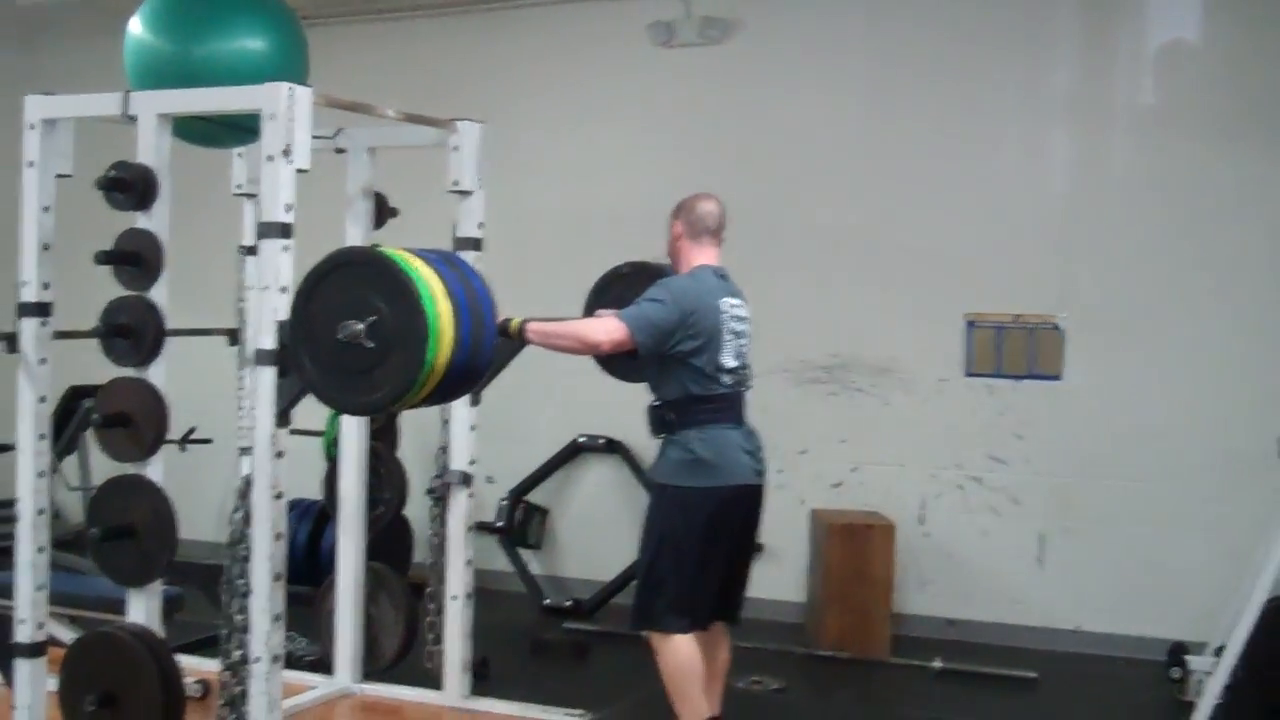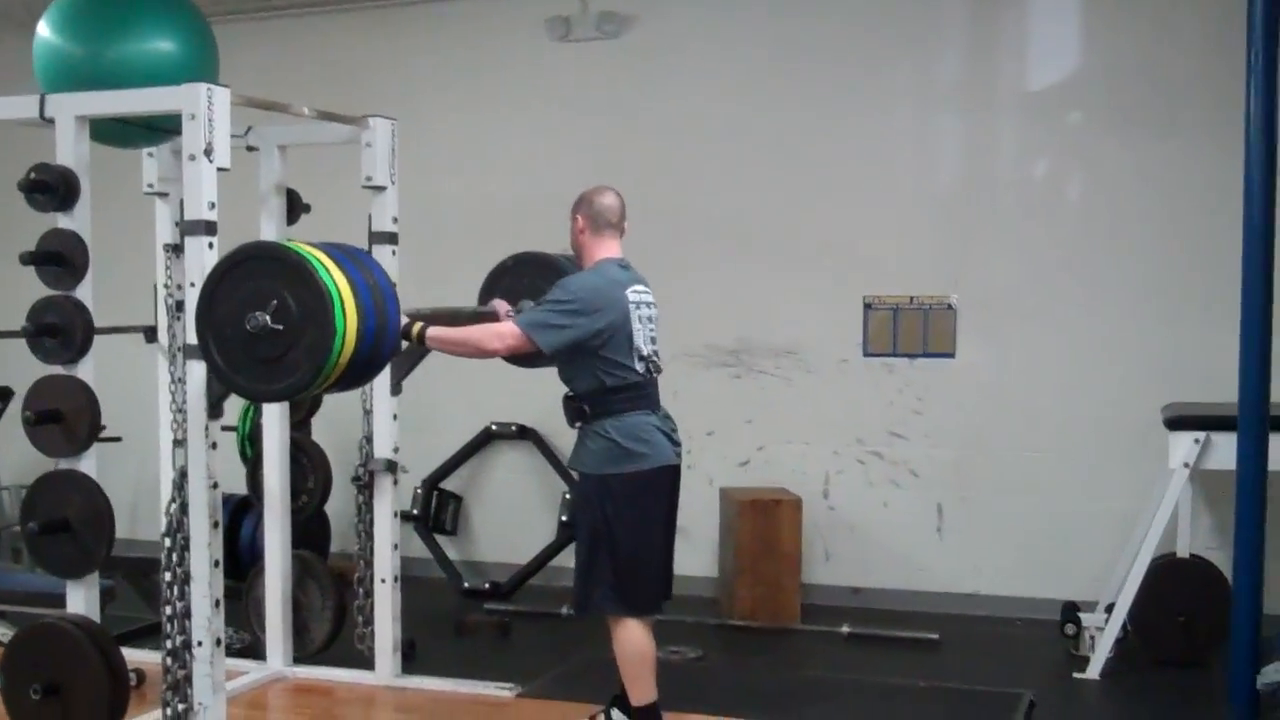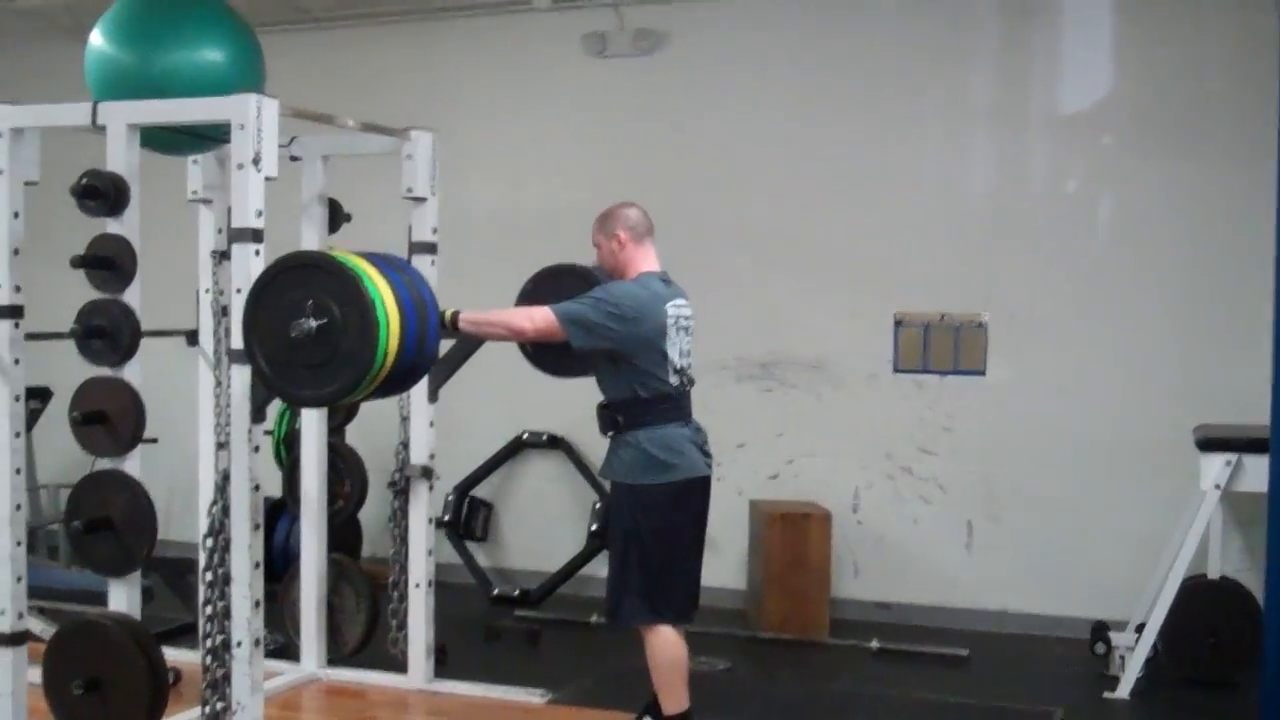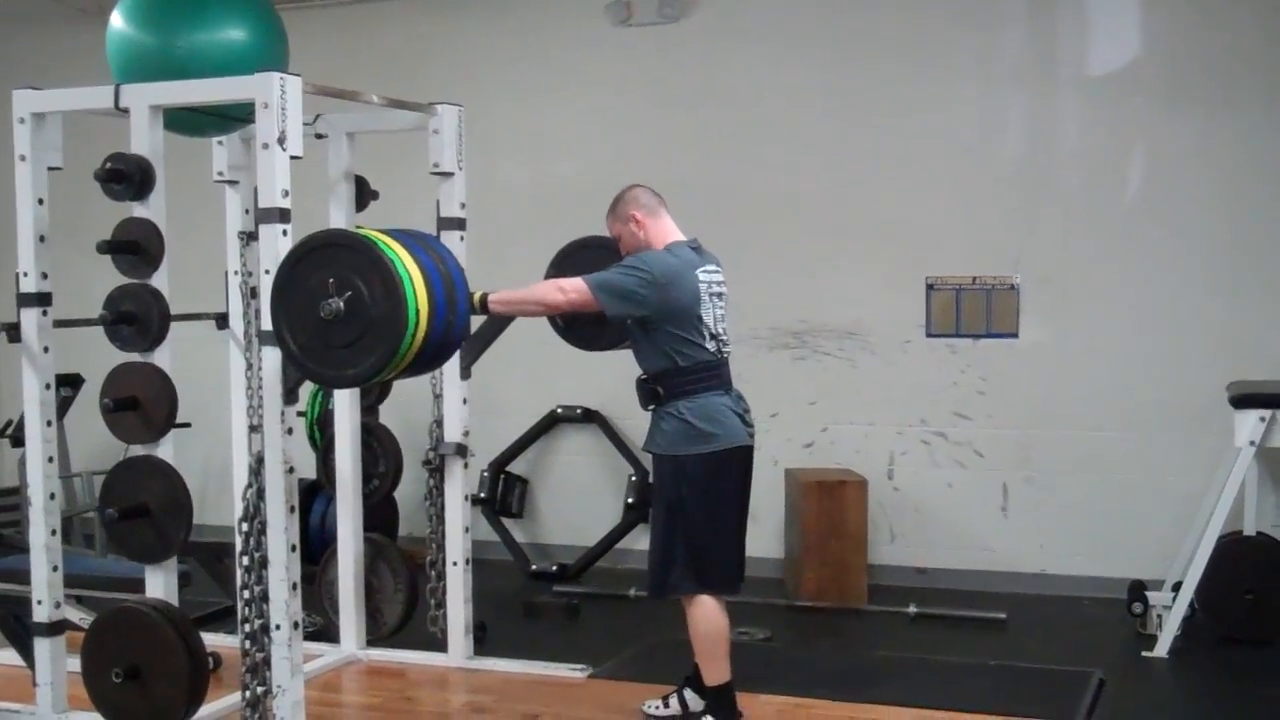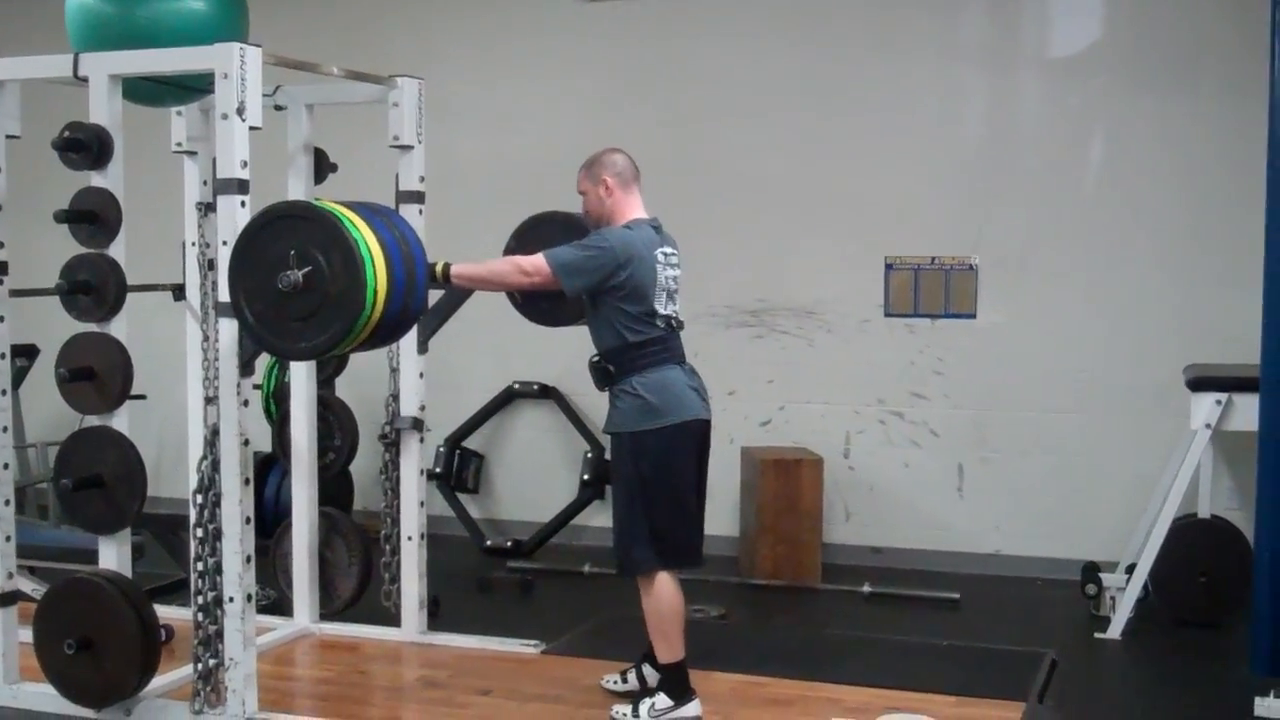
dt=1s
person 1, frame 1
left shoulder: (678, 293)
right shoulder: (730, 296)
left elbow: (603, 337)
left wrist: (516, 327)
right wrist: (624, 321)
left hip: (697, 468)
right hip: (739, 466)
left knee: (666, 618)
right knee: (709, 615)
person 1, frame 2
left shoulder: (586, 290)
right shoulder: (630, 284)
left elbow: (500, 342)
left wrist: (416, 331)
right wrist: (520, 316)
left hip: (619, 456)
right hip: (648, 450)
left knee: (624, 601)
right knee: (632, 597)
person 1, frame 3
left shoulder: (627, 300)
right shoulder: (668, 296)
left elbow: (531, 325)
left wrist: (453, 319)
left hip: (651, 465)
right hip: (677, 461)
left knee: (655, 610)
right knee: (660, 605)
person 1, frame 4
left shoulder: (657, 269)
right shoulder: (699, 262)
left elbow: (564, 294)
left wrist: (483, 301)
left hip: (694, 435)
right hip: (718, 429)
left knee: (697, 581)
right knee: (701, 576)
person 1, frame 5
left shoulder: (615, 246)
right shoulder: (656, 241)
left elbow: (526, 272)
left wrist: (443, 272)
left hip: (651, 412)
right hip: (674, 405)
left knee: (654, 557)
right knee: (655, 552)
right ankle: (657, 665)
